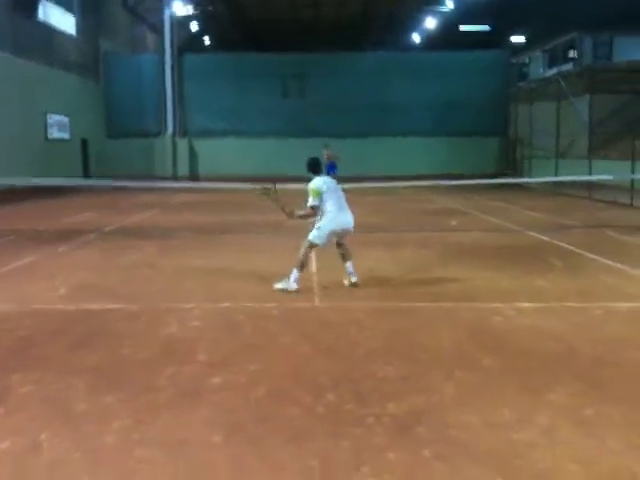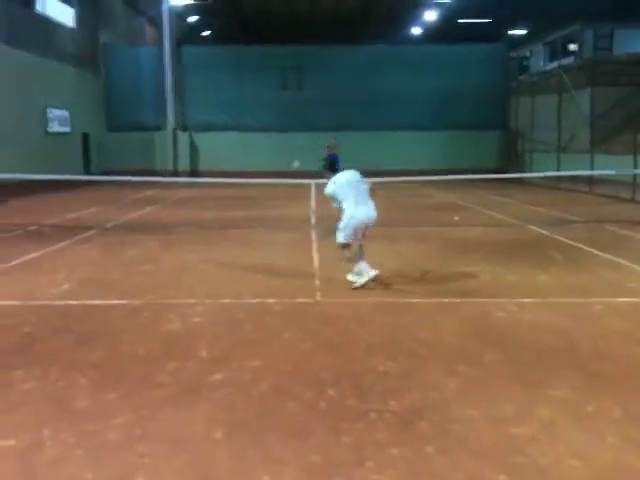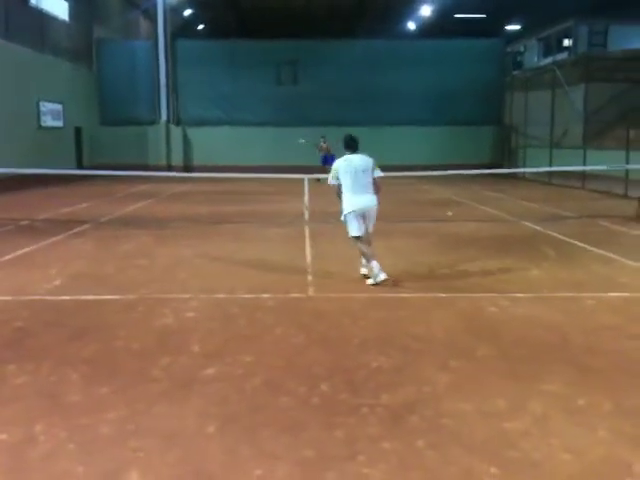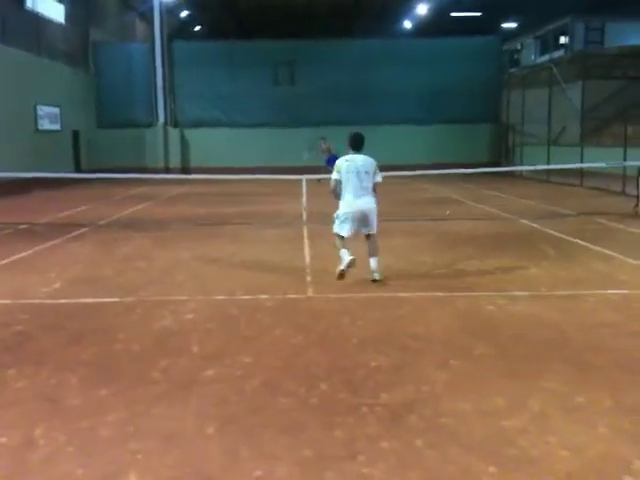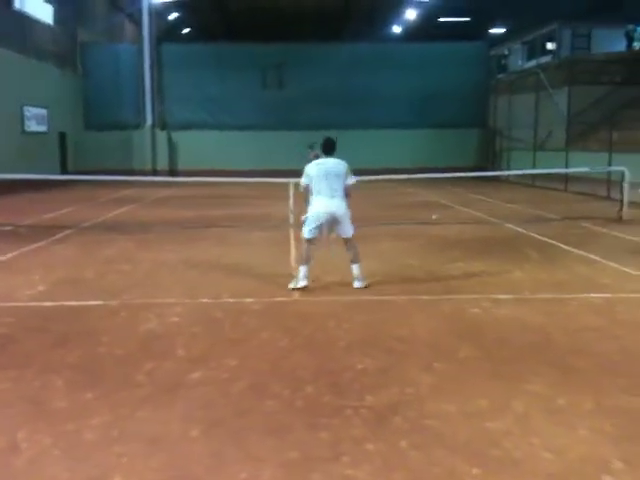
dt=0.3s
person 1, frame 1
left shoulder: (313, 185)
right shoulder: (332, 181)
left elbow: (312, 211)
left wrist: (295, 215)
left hip: (333, 221)
right hip: (348, 220)
left knee: (307, 248)
right knee: (341, 244)
left ankle: (292, 282)
right ankle: (352, 276)
person 1, frame 2
left shoulder: (330, 188)
right shoulder: (354, 173)
left elbow: (341, 208)
right elbow: (367, 192)
left hip: (354, 215)
right hip: (371, 212)
left knee: (344, 246)
right knee: (359, 237)
left ankle: (366, 271)
right ankle: (357, 272)
person 1, frame 3
left shoulder: (337, 164)
right shoulder: (369, 160)
left elbow: (337, 190)
right elbow: (377, 186)
left hip: (352, 204)
right hip: (369, 202)
left knee: (358, 240)
right knee: (366, 235)
left ankle: (378, 272)
right ankle: (366, 267)
person 1, frame 4
left shoulder: (341, 162)
right shoulder: (372, 162)
left elbow: (333, 187)
right elbow: (374, 188)
left wrist: (341, 199)
left hip: (348, 205)
right hip: (368, 204)
left knee: (338, 236)
right knee: (371, 237)
left ankle: (346, 258)
right ankle: (374, 272)
person 1, frame 5
left shoulder: (311, 166)
right shoulder: (343, 166)
left elbow: (305, 191)
right elbow: (347, 192)
left wrist: (311, 203)
left hip: (318, 208)
right hip: (338, 208)
left knee: (307, 242)
right knee: (350, 242)
left ankle: (302, 278)
right ankle: (358, 278)
